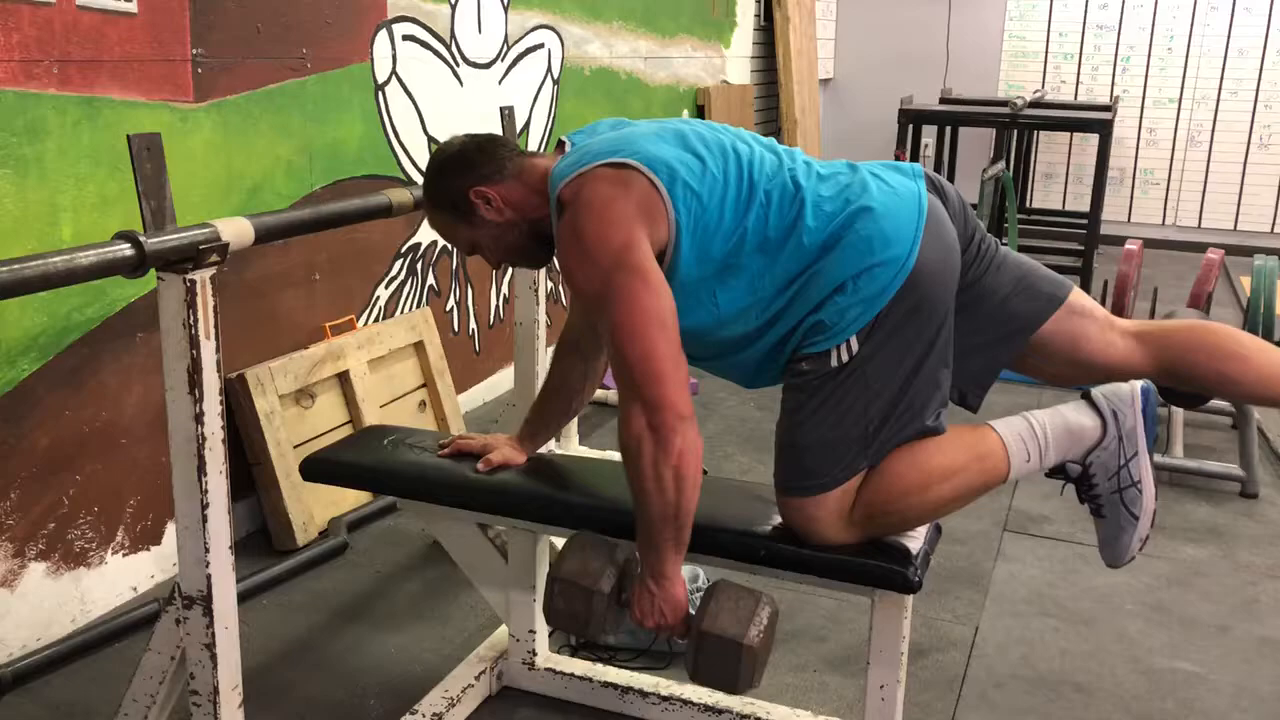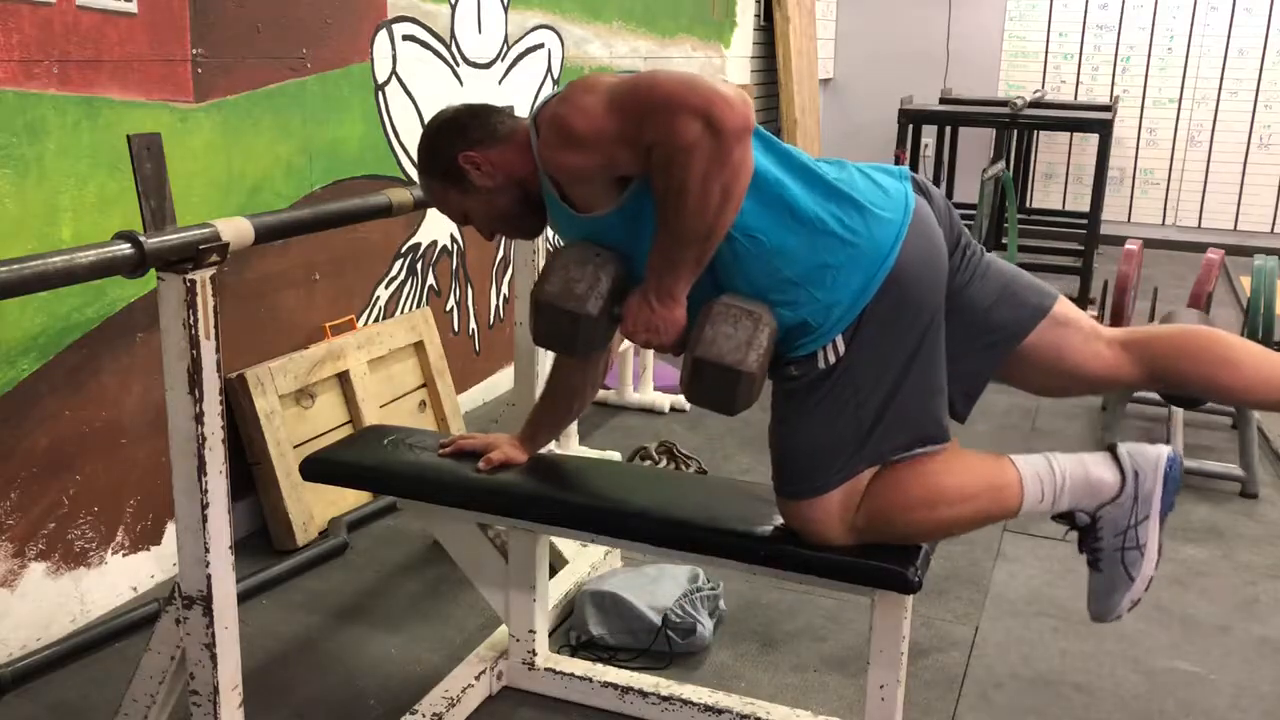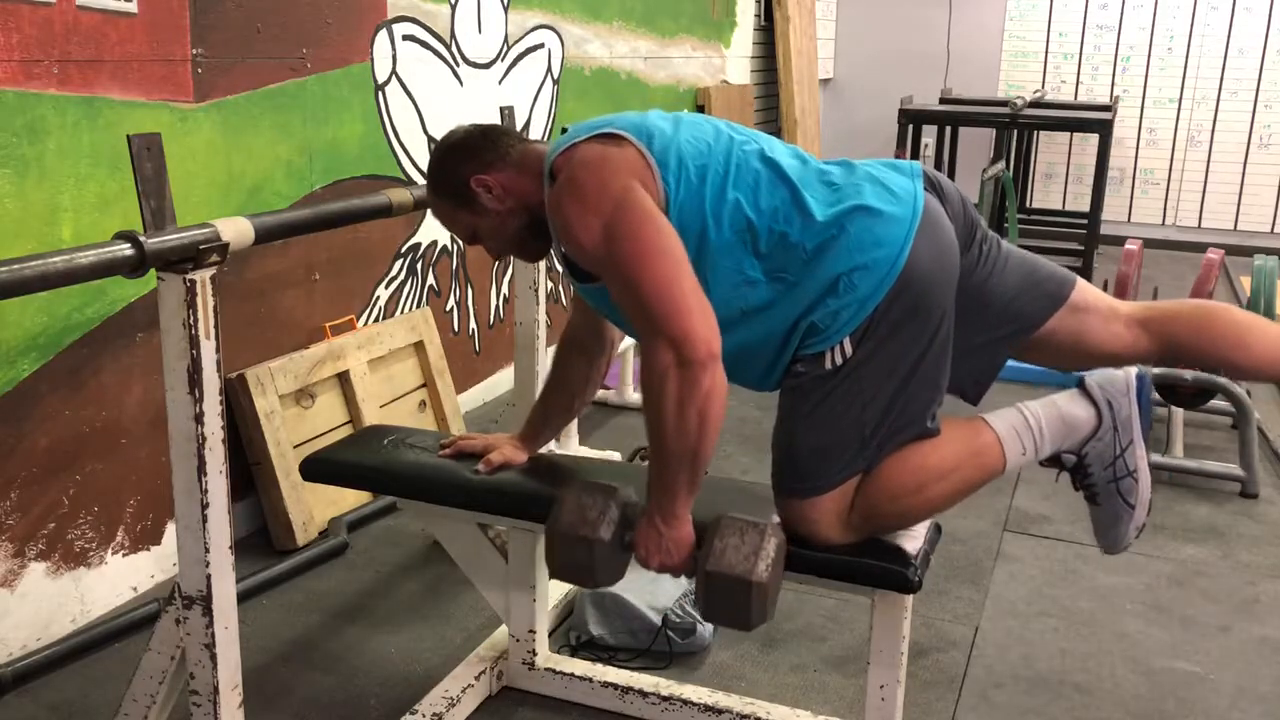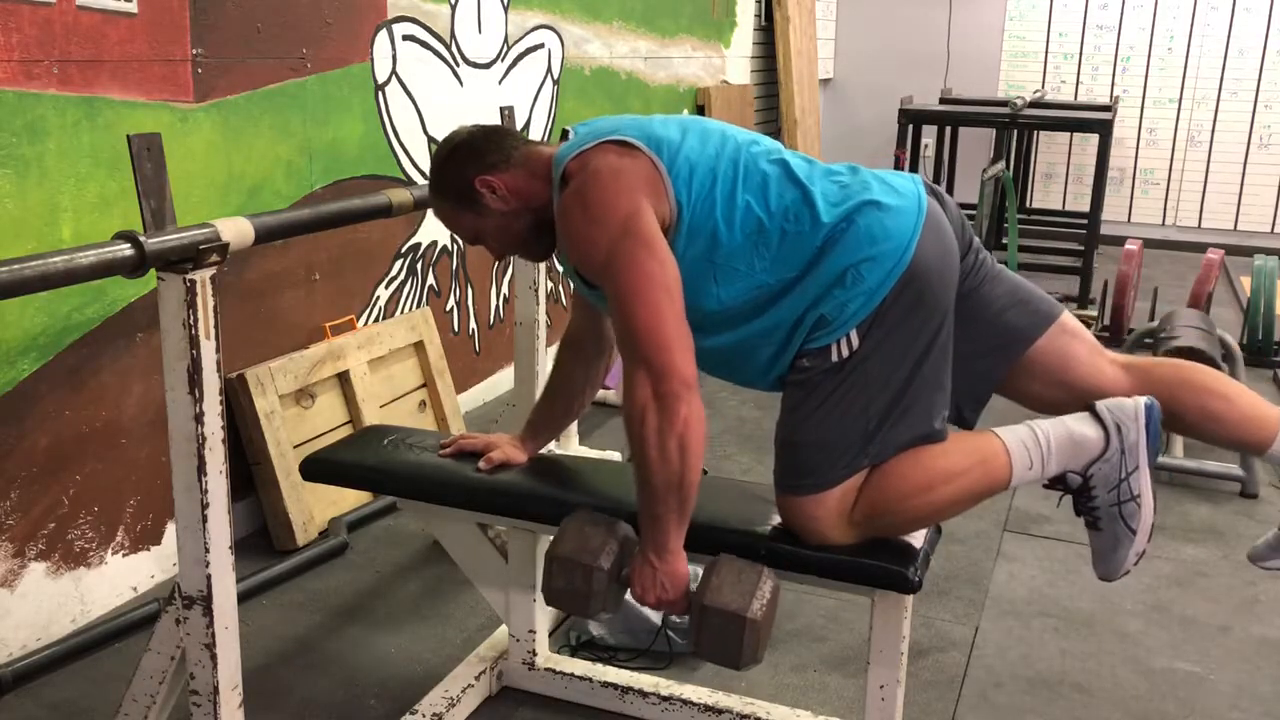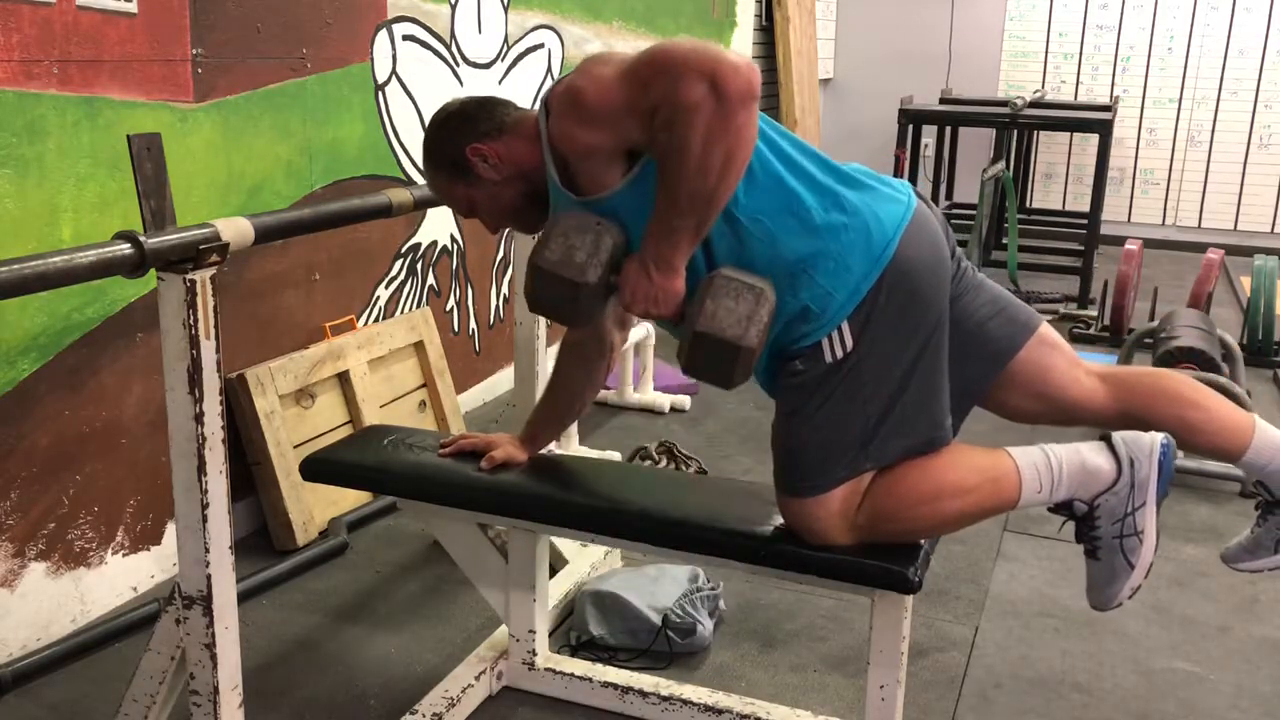
dt=1s
person 1, frame 1
left shoulder: (593, 224)
right shoulder: (586, 173)
left elbow: (661, 412)
right elbow: (590, 335)
left wrist: (661, 570)
right wrist: (524, 441)
left hip: (870, 274)
right hip: (911, 217)
left knee: (824, 516)
right knee: (1125, 346)
left ankle: (1074, 435)
person 1, frame 2
left shoulder: (568, 130)
right shoulder: (577, 188)
left elbow: (721, 115)
left wrist: (668, 287)
right wrist: (526, 441)
left hip: (852, 275)
right hip: (896, 224)
left knee: (825, 517)
right knee: (1113, 354)
left ankle: (1093, 482)
person 1, frame 3
left shoulder: (586, 196)
right shoulder: (598, 168)
left elbow: (690, 352)
right elbow: (593, 330)
left wrist: (668, 514)
right wrist: (526, 439)
left hip: (869, 274)
right hip: (911, 213)
left knee: (821, 515)
right knee: (1130, 329)
left ankle: (1070, 423)
person 1, frame 4
left shoulder: (594, 203)
right shoulder: (595, 178)
left elbow: (667, 383)
right elbow: (592, 336)
left wrist: (661, 548)
right wrist: (527, 440)
left hip: (869, 276)
right hip: (909, 229)
left knee: (820, 515)
right knee: (1105, 374)
left ankle: (1077, 447)
person 1, frame 5
left shoulder: (582, 110)
right shoulder: (581, 192)
left elbow: (727, 83)
right elbow: (596, 329)
left wrist: (665, 258)
right wrist: (527, 440)
left hip: (854, 280)
right hip: (893, 246)
left knee: (826, 515)
right knee: (1087, 392)
left ankle: (1090, 474)
